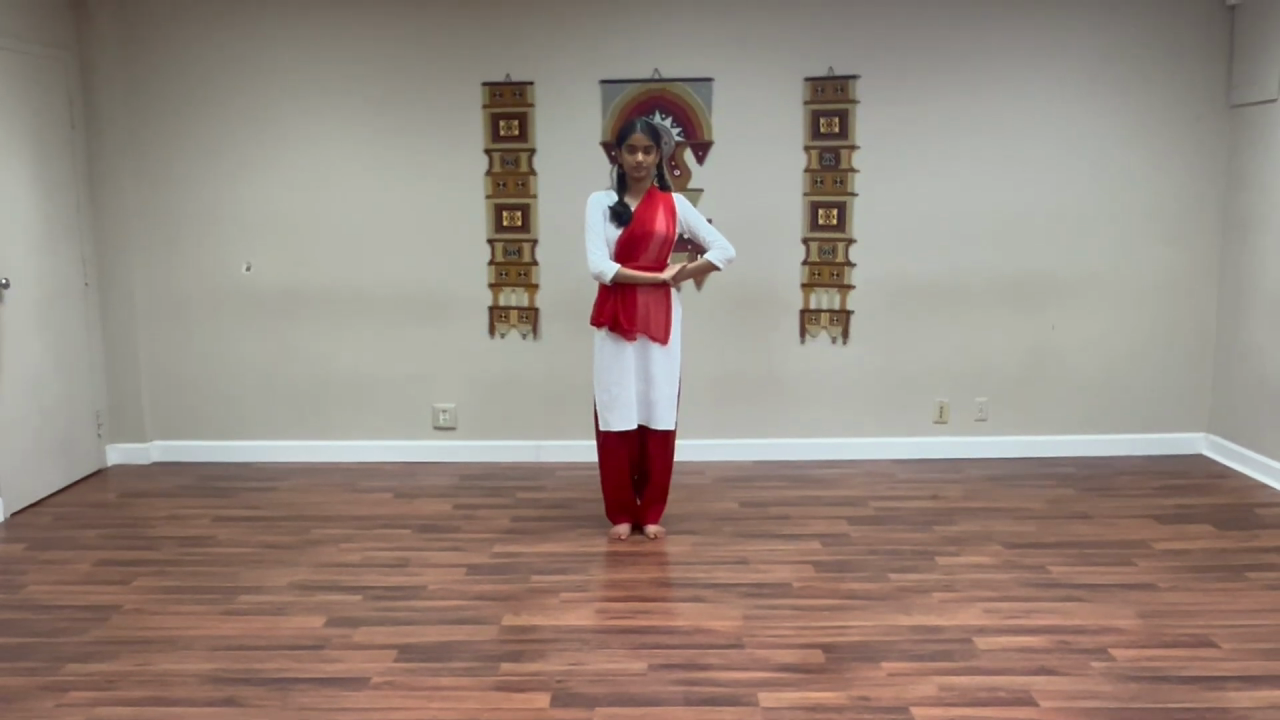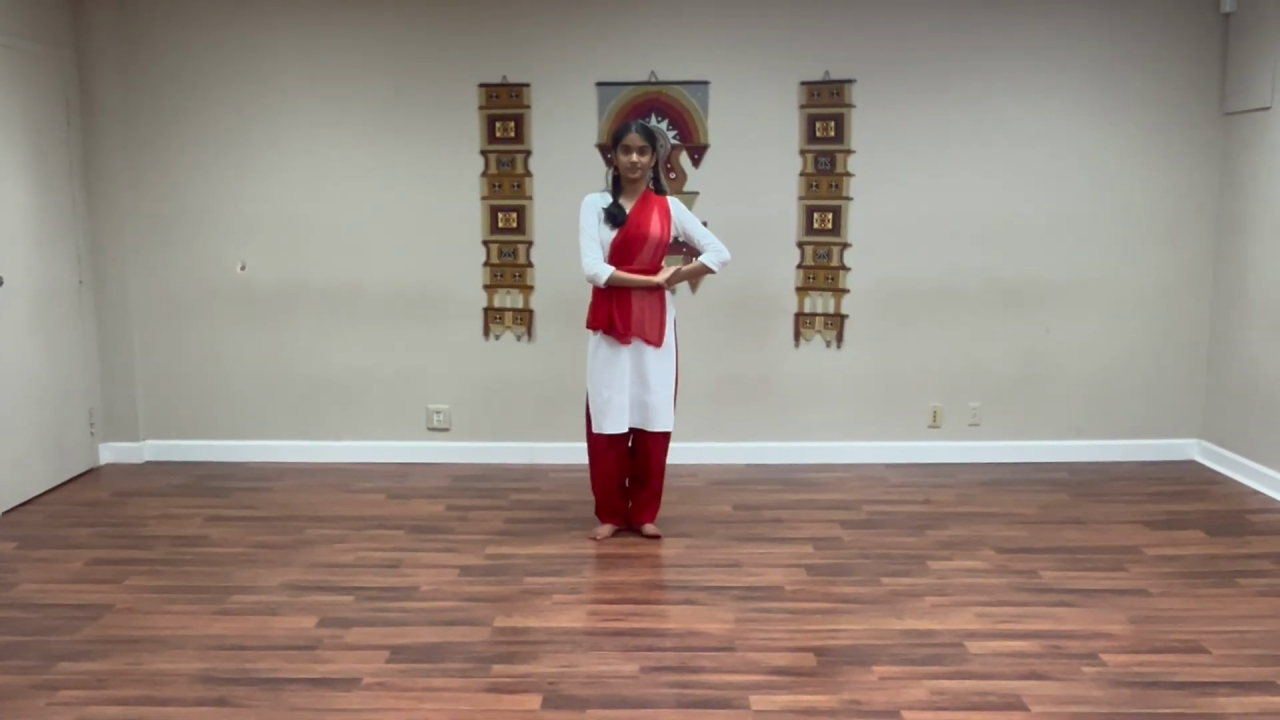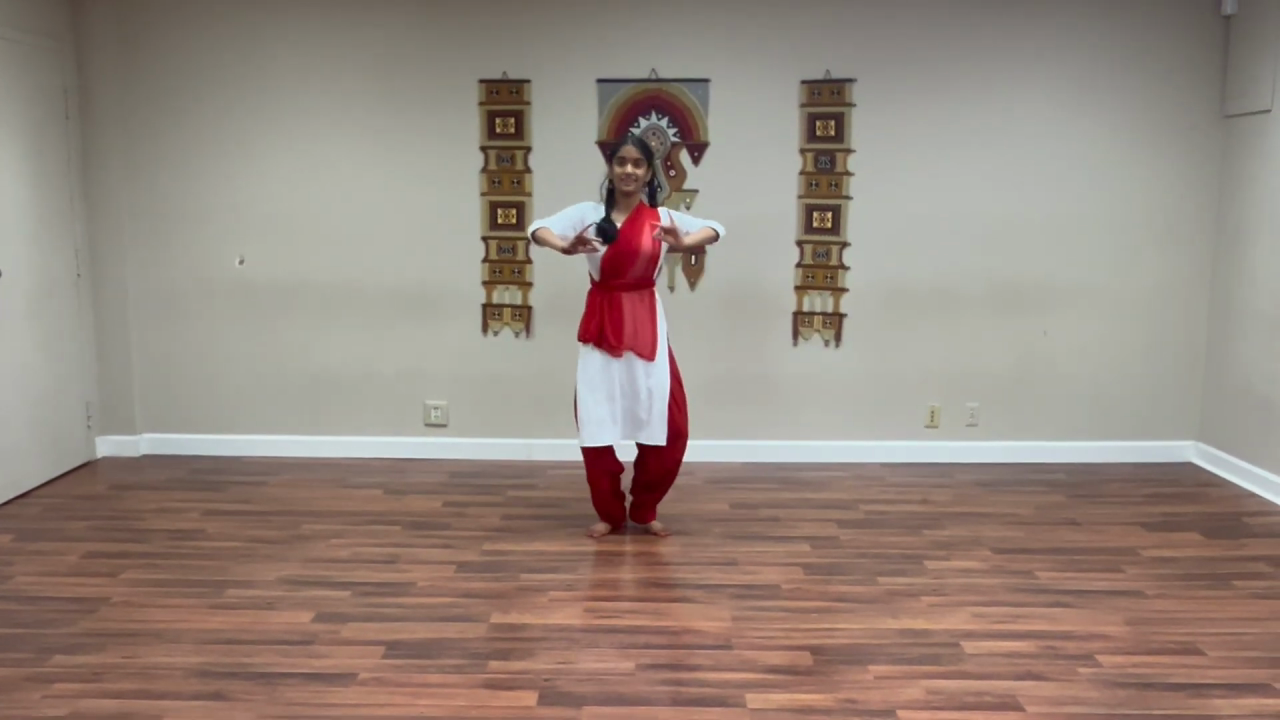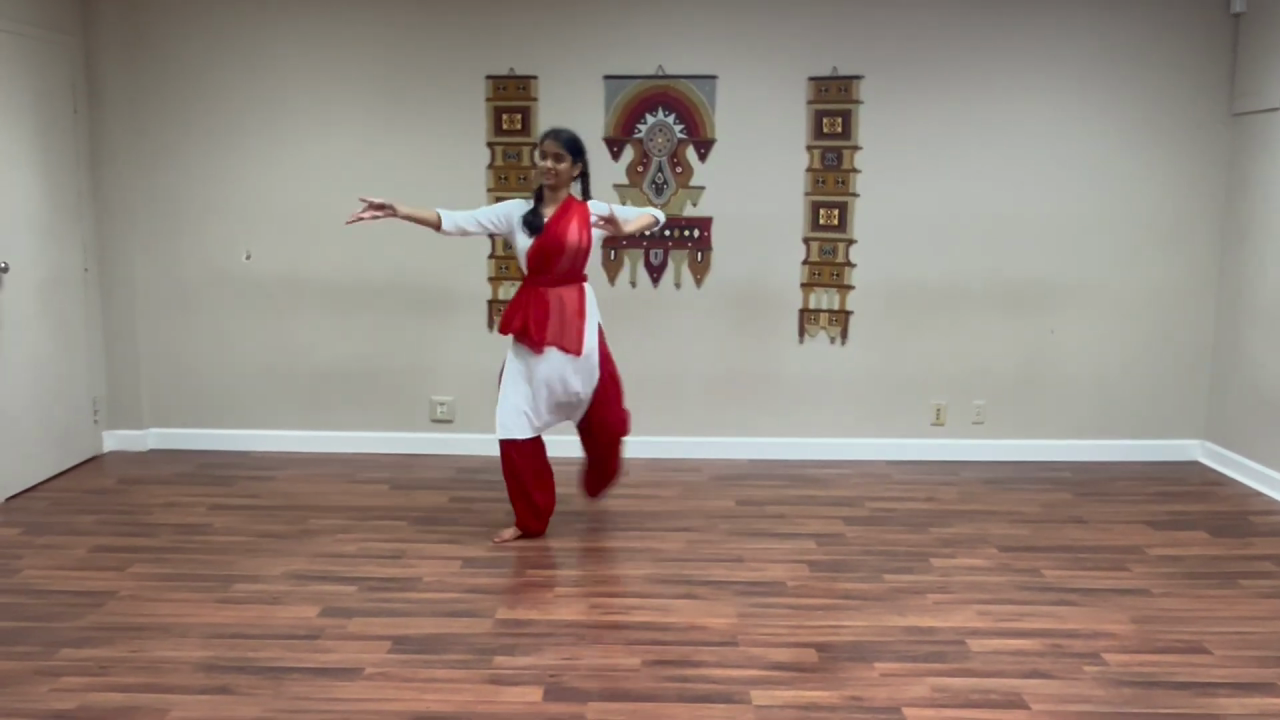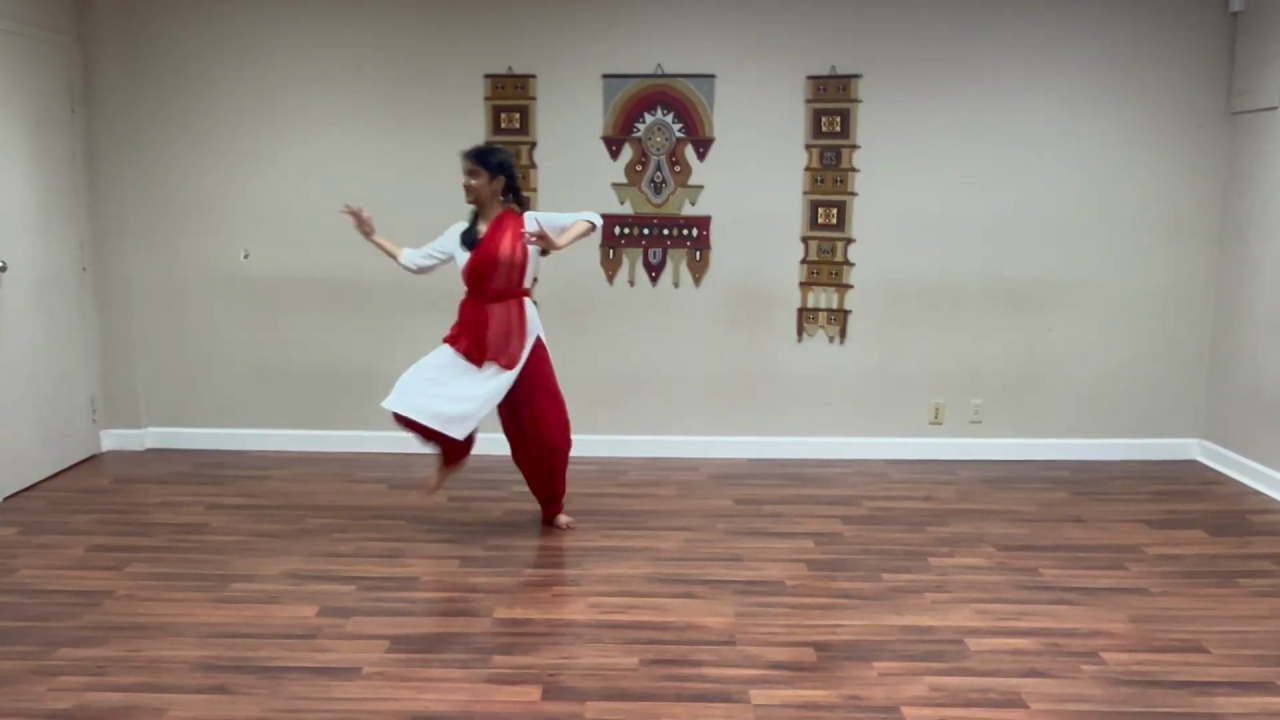
dt=1s
person 1, frame 1
left shoulder: (674, 204)
right shoulder: (600, 202)
left elbow: (724, 250)
right elbow: (599, 267)
left wrist: (679, 276)
right wrist: (658, 276)
left hip: (660, 318)
right hip: (616, 318)
left knee: (659, 414)
right knee: (616, 415)
left ankle: (651, 512)
right ankle: (622, 513)
person 1, frame 2
left shoulder: (669, 207)
right shoulder: (595, 204)
left elbow: (719, 253)
right elbow: (592, 269)
left wrist: (672, 279)
right wrist: (652, 279)
left hip: (654, 321)
right hip: (609, 322)
left knee: (653, 419)
right knee: (607, 420)
left ankle: (644, 514)
right ankle: (610, 514)
person 1, frame 3
left shoulder: (661, 218)
right shoulder: (588, 213)
left elbow: (715, 228)
right elbow: (538, 229)
left wrist: (684, 244)
right wrist: (565, 247)
left hip: (646, 326)
right hip: (601, 328)
left knee: (668, 428)
right knee: (597, 427)
left ankle: (644, 509)
right ankle: (610, 512)
person 1, frame 4
left shoulder: (594, 212)
right shoulder: (516, 212)
left elbow: (654, 215)
right elbow: (452, 221)
left wrist: (626, 231)
right wrist: (395, 211)
left hip: (577, 322)
right hip: (531, 325)
left knee: (603, 418)
right knee: (516, 422)
left ankle: (596, 483)
right ankle: (530, 518)
person 1, frame 5
left shoulder: (529, 222)
right shoulder: (460, 233)
left elbow: (591, 218)
right elbow: (415, 261)
left wrist: (558, 245)
right wrist: (372, 234)
left hip: (517, 336)
right hip: (470, 335)
left knee: (547, 434)
right knee: (410, 401)
left ankle: (552, 508)
right ankle: (453, 450)
